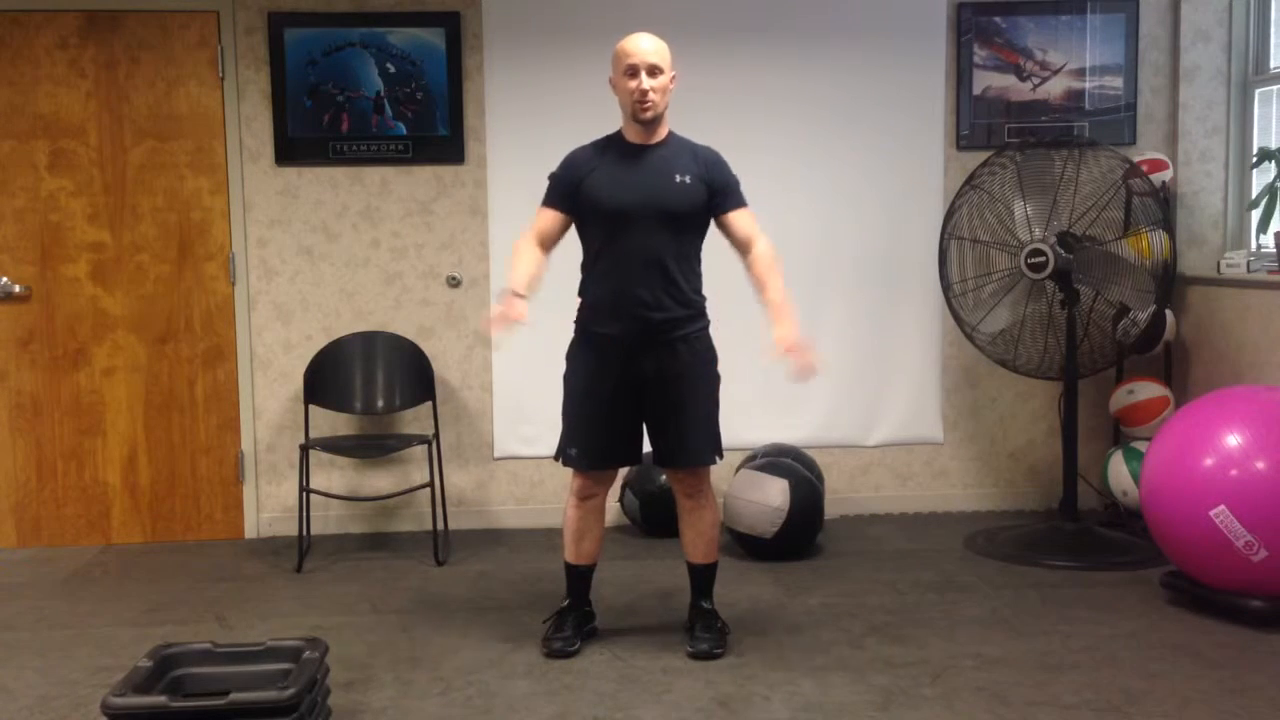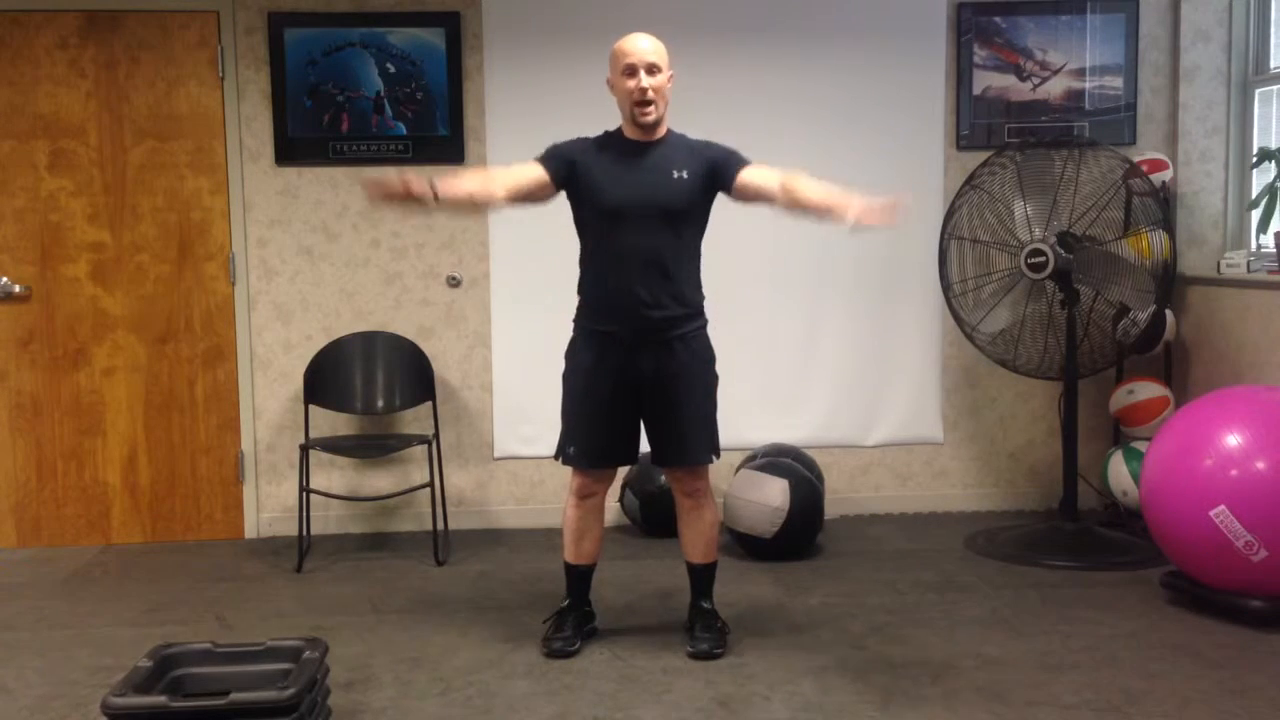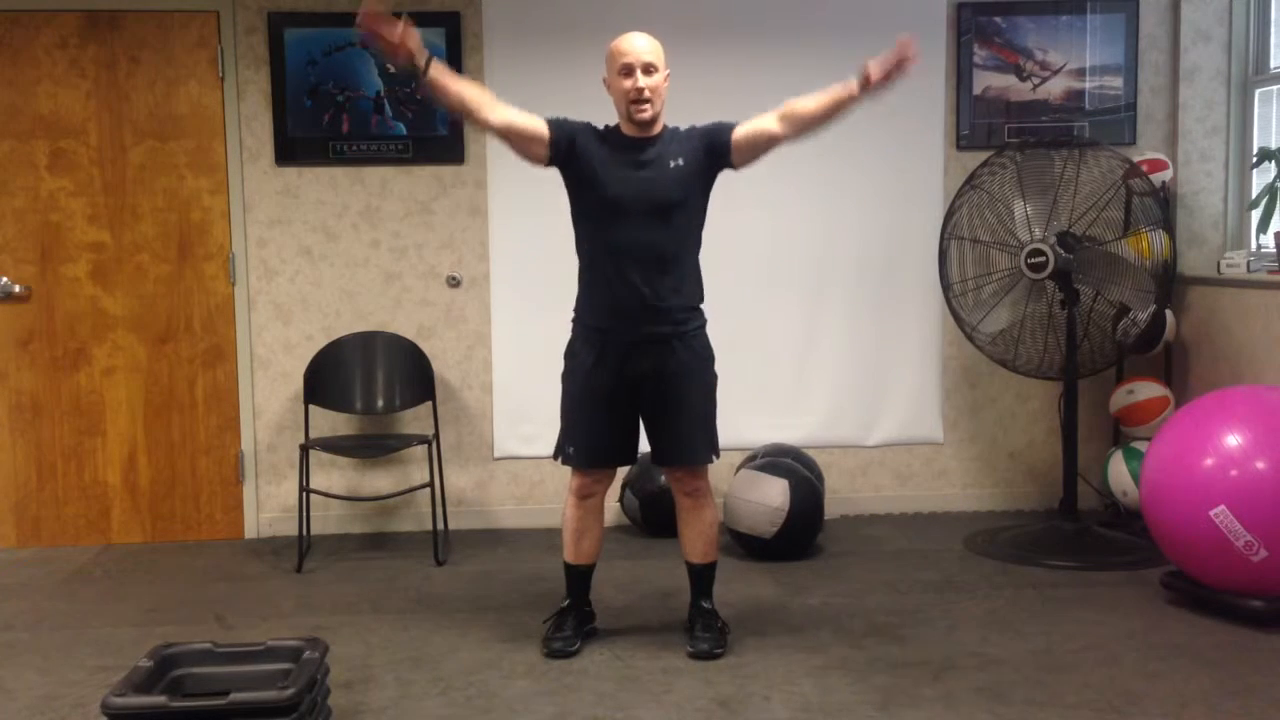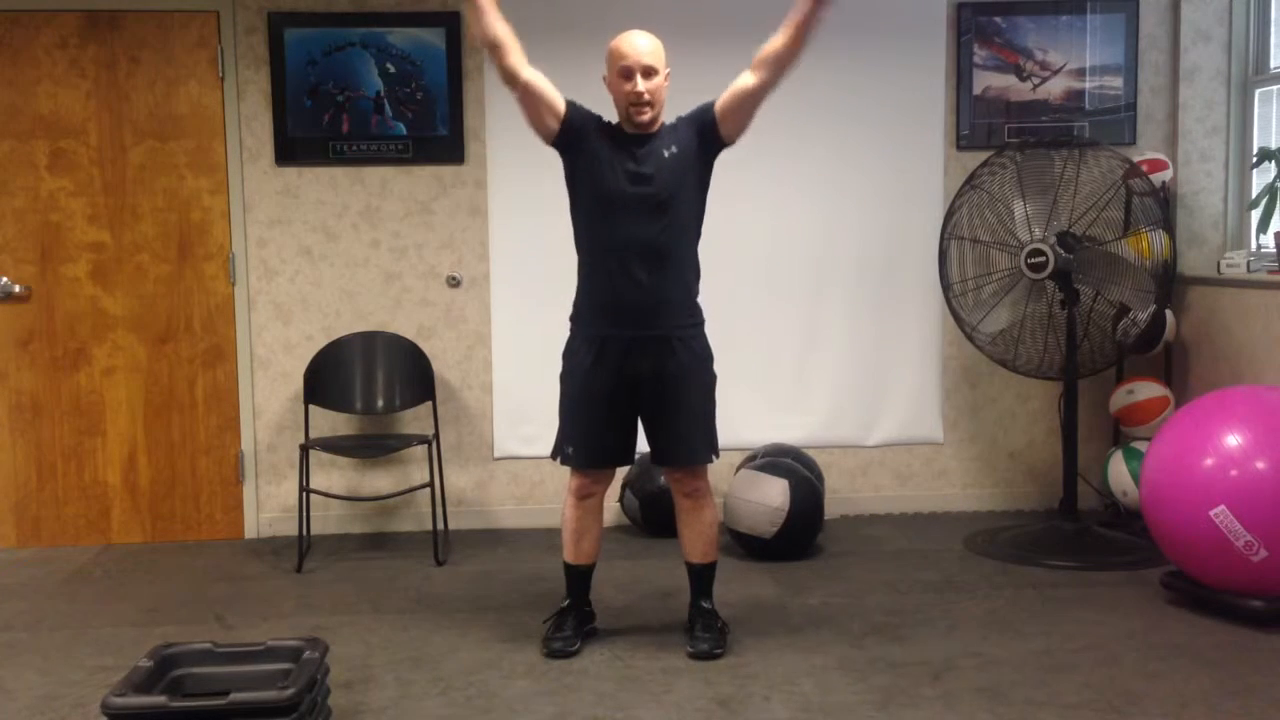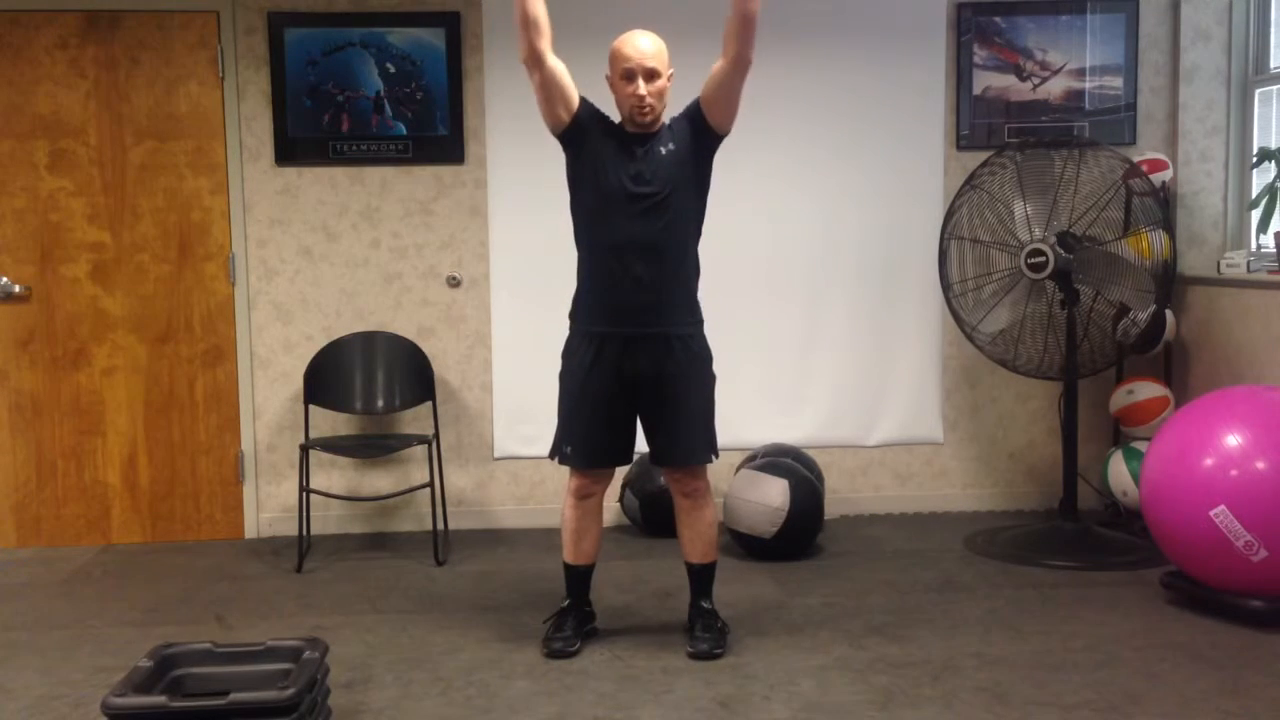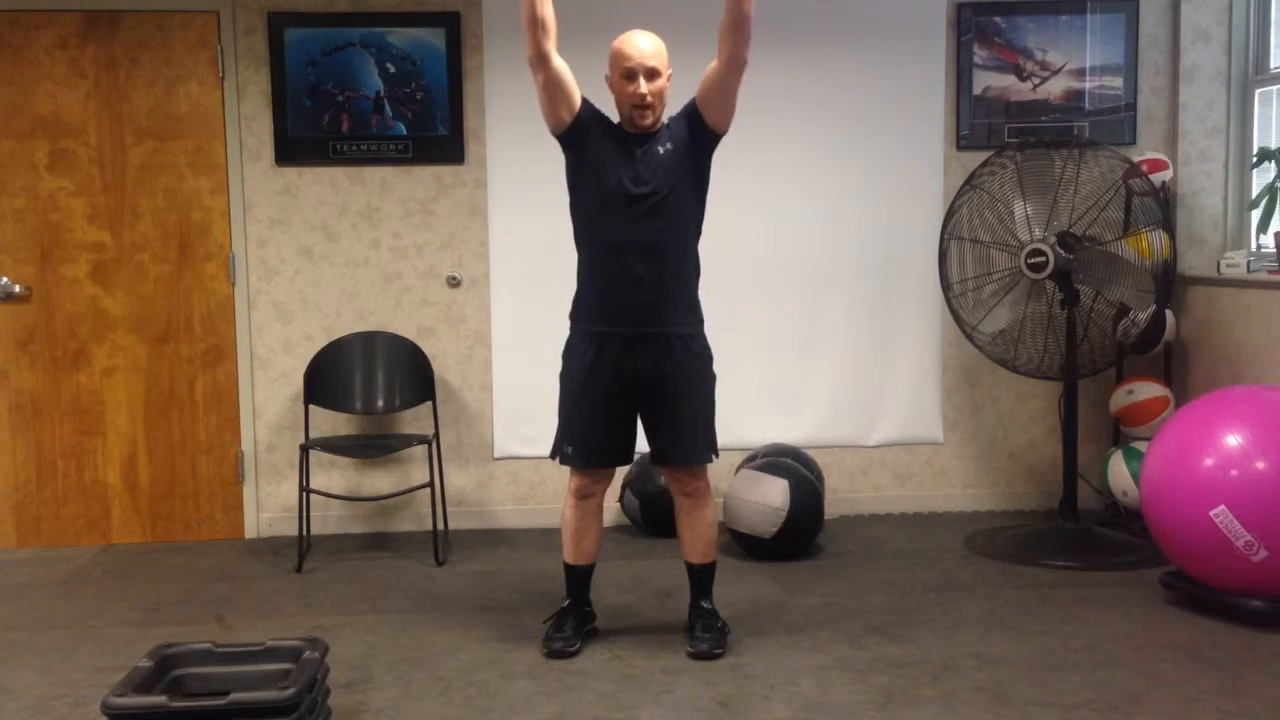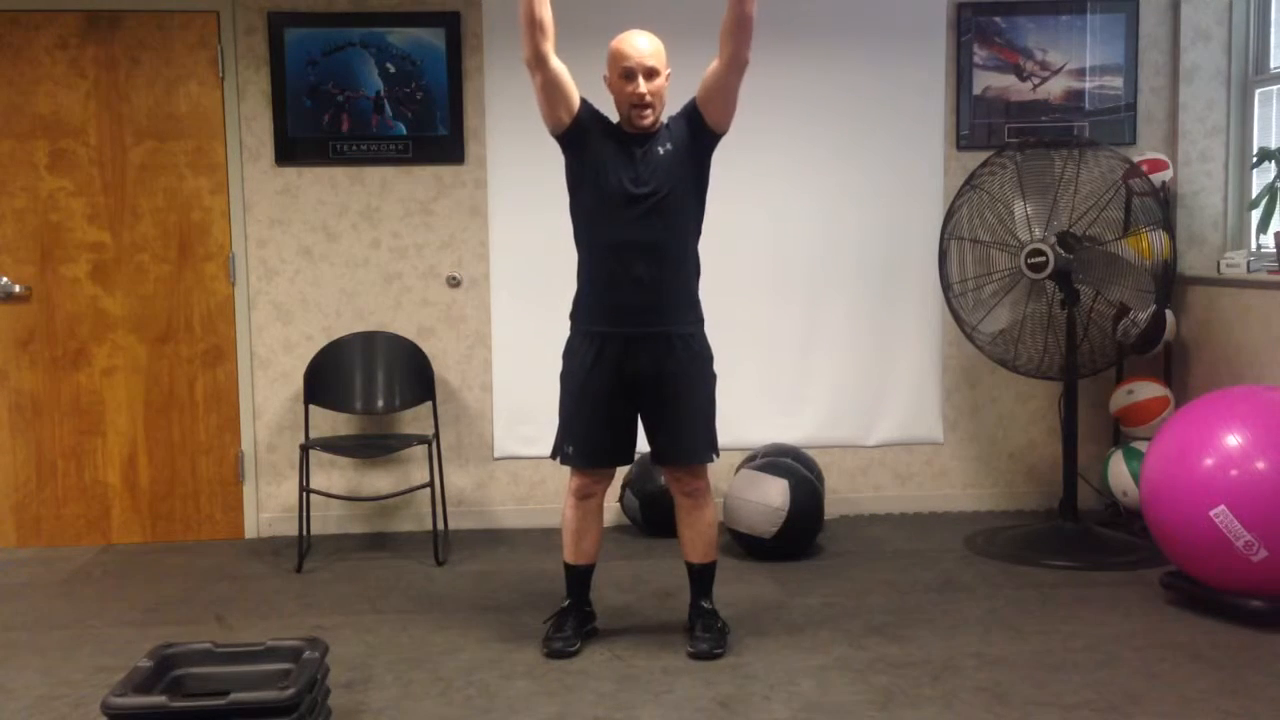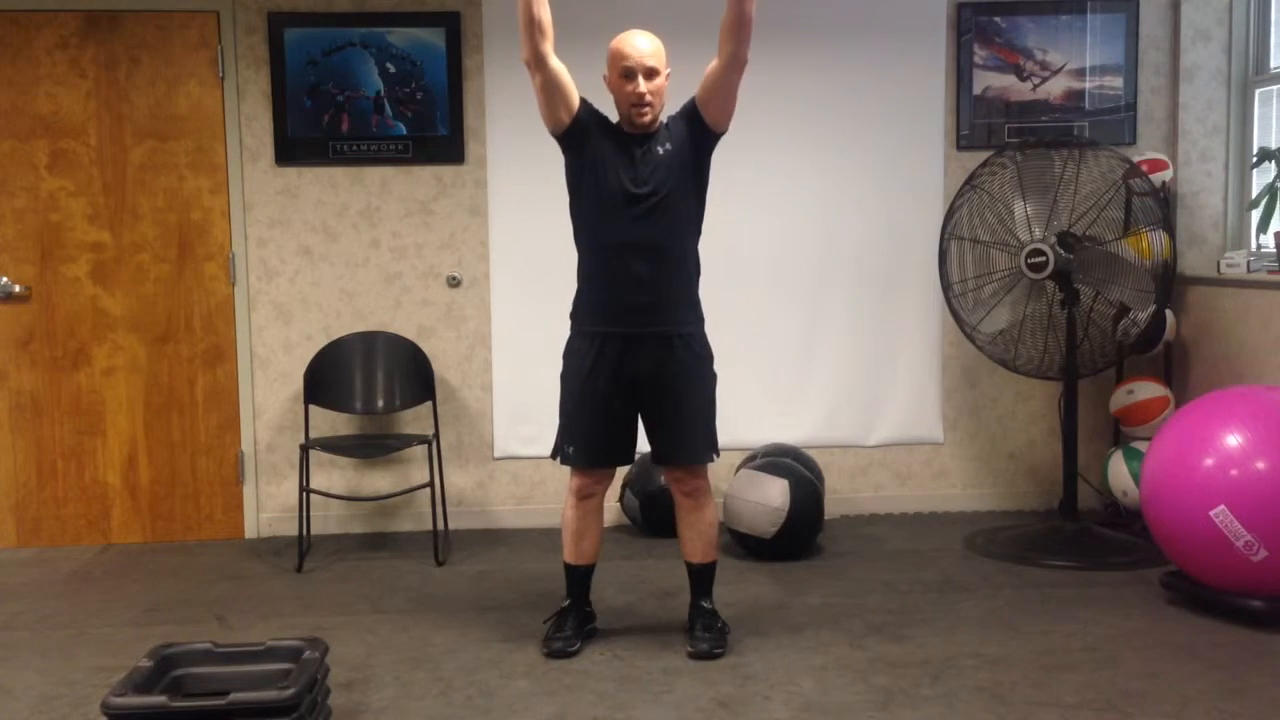
dt=0.2s
person 1, frame 1
left shoulder: (703, 164)
right shoulder: (583, 165)
left elbow: (752, 244)
right elbow: (537, 239)
left wrist: (781, 316)
right wrist: (516, 292)
left hip: (682, 348)
right hip: (601, 348)
left knee: (693, 480)
right knee: (588, 481)
left ankle: (703, 609)
right ankle: (576, 608)
person 1, frame 2
left shoulder: (703, 158)
right shoulder: (580, 158)
left elbow: (779, 184)
right elbow: (501, 183)
left wrist: (846, 204)
right wrist: (430, 189)
left hip: (680, 347)
right hip: (600, 347)
left knee: (691, 480)
right knee: (588, 481)
left ankle: (702, 608)
right ankle: (576, 607)
person 1, frame 3
left shoulder: (700, 147)
right shoulder: (579, 147)
left elbow: (782, 122)
right elbow: (492, 113)
left wrist: (858, 87)
right wrist: (420, 64)
left hip: (679, 345)
right hip: (599, 346)
left knee: (691, 480)
right knee: (586, 482)
left ankle: (703, 609)
right ankle: (575, 608)
person 1, frame 4
left shoulder: (695, 139)
right shoulder: (579, 138)
left elbow: (762, 73)
right elbow: (515, 69)
left hip: (677, 343)
right hip: (596, 344)
left knee: (691, 481)
right knee: (586, 482)
left ankle: (702, 609)
right ankle: (575, 608)
person 1, frame 5
left shoulder: (694, 137)
right shoulder: (584, 136)
left elbow: (738, 54)
right elbow: (538, 54)
left hip: (677, 343)
right hip: (596, 343)
left knee: (690, 481)
right knee: (585, 482)
left ankle: (702, 609)
right ankle: (575, 608)
person 1, frame 6
left shoulder: (693, 136)
right shoulder: (585, 136)
left elbow: (734, 55)
right elbow: (542, 55)
left hip: (677, 342)
right hip: (597, 342)
left knee: (691, 480)
right knee: (586, 482)
left ankle: (703, 608)
right ankle: (576, 608)
person 1, frame 7
left shoulder: (692, 135)
right shoulder: (583, 136)
left elbow: (734, 57)
right elbow: (539, 57)
left hip: (677, 342)
right hip: (597, 342)
left knee: (690, 480)
right knee: (586, 481)
left ankle: (703, 608)
right ankle: (576, 608)
person 1, frame 8
left shoulder: (692, 135)
right shoulder: (584, 136)
left elbow: (733, 56)
right elbow: (539, 57)
left hip: (678, 341)
right hip: (598, 342)
left knee: (691, 480)
right knee: (586, 481)
left ankle: (703, 608)
right ankle: (576, 608)
